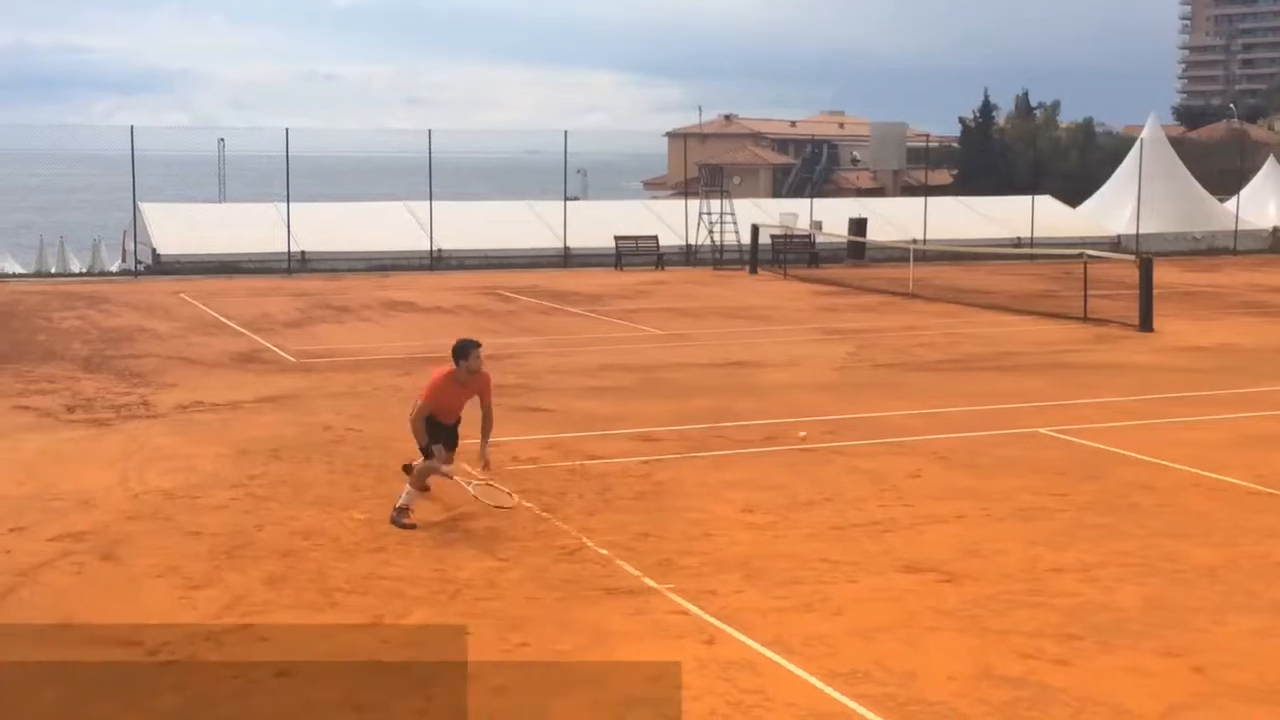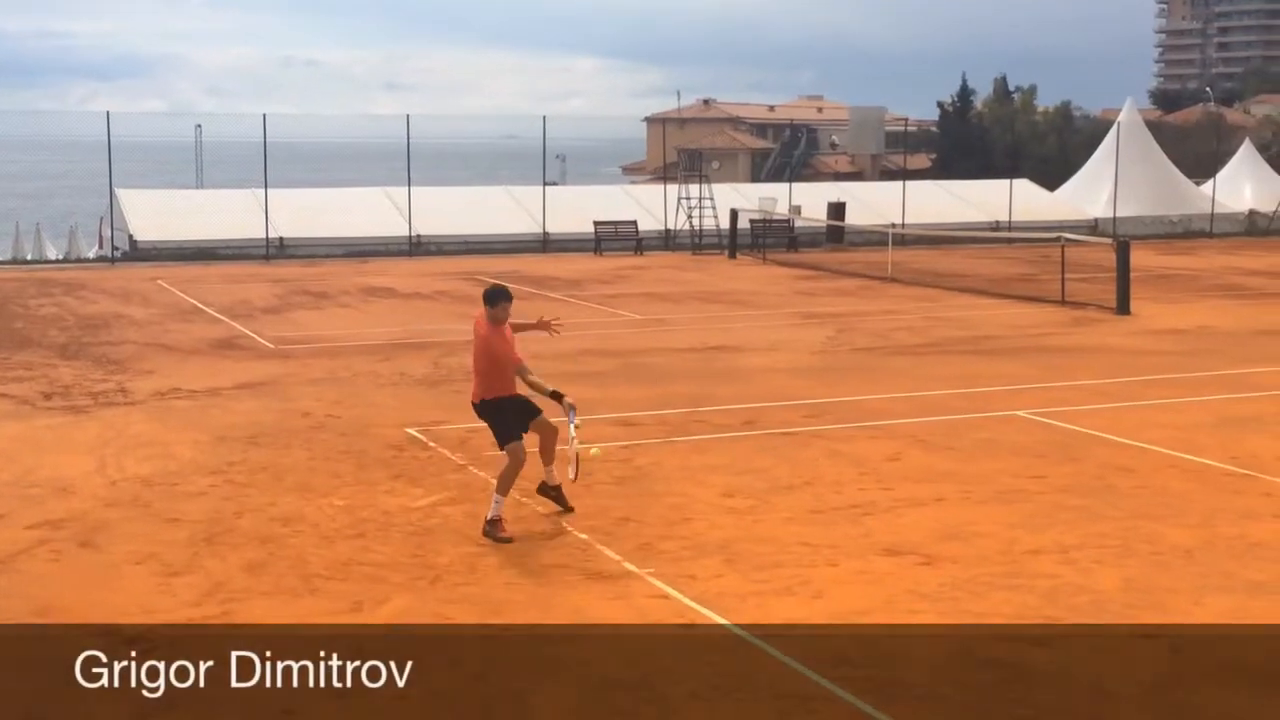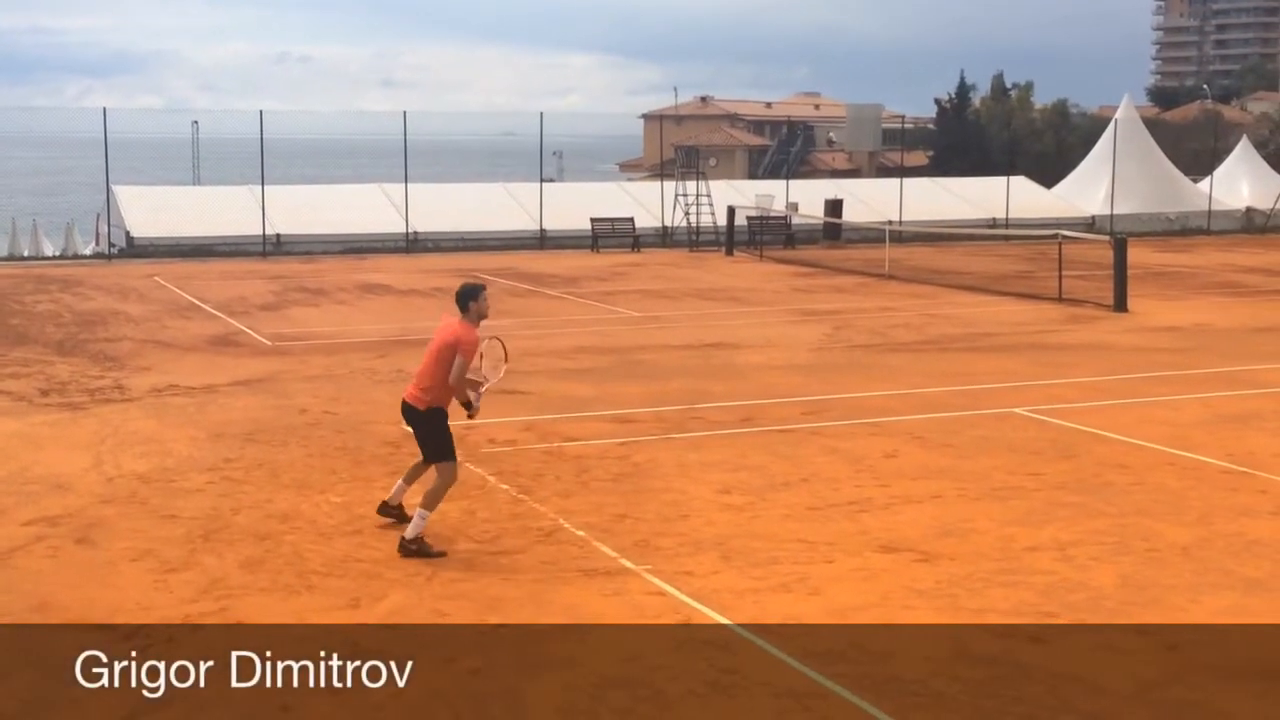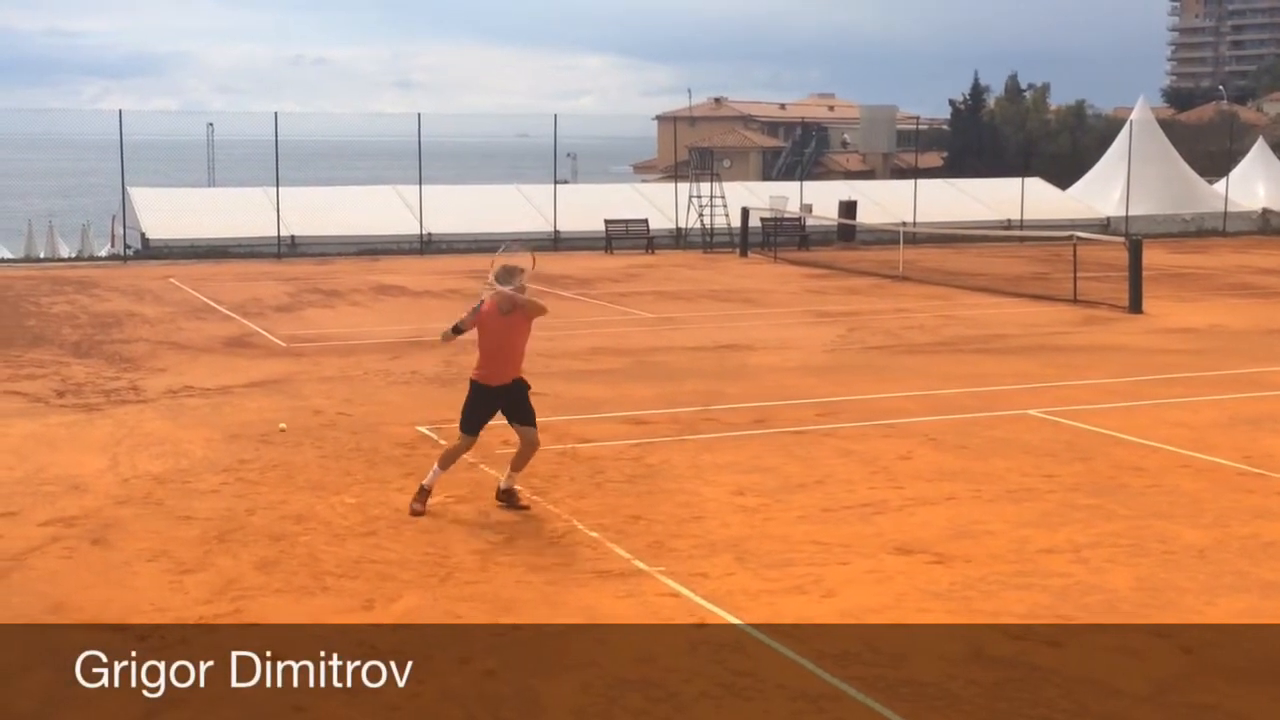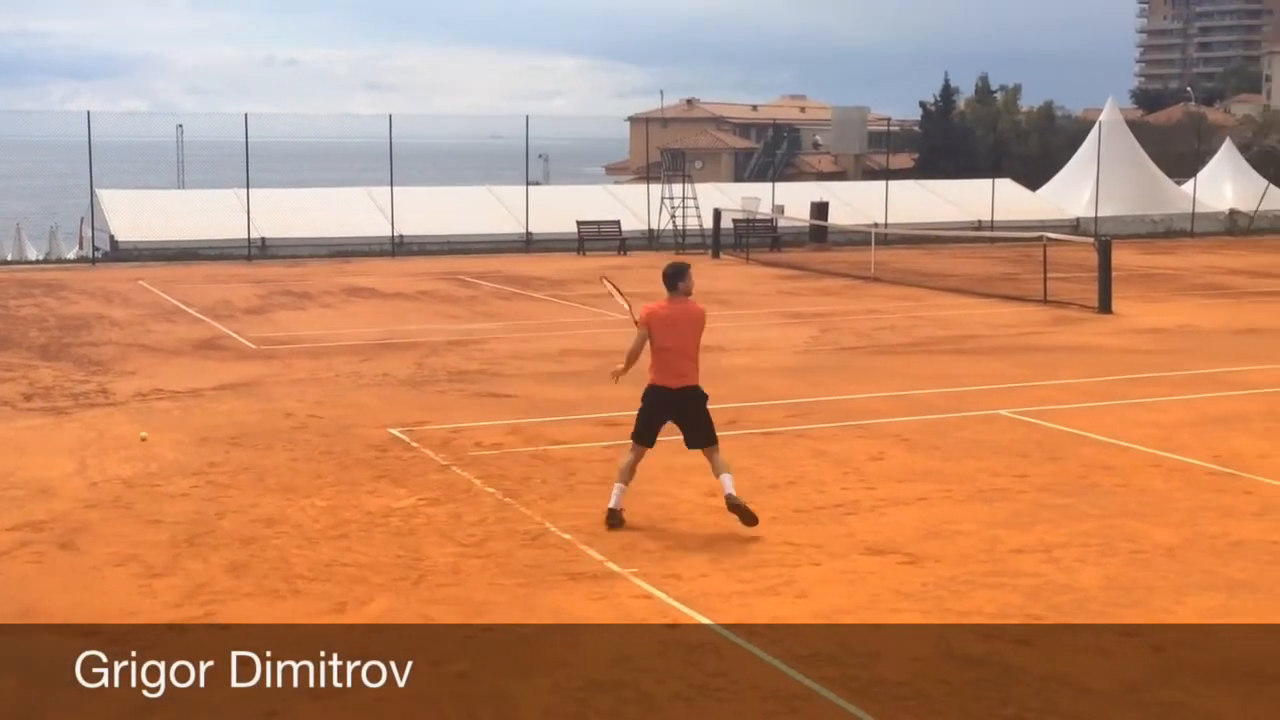
dt=1s
person 1, frame 1
left shoulder: (482, 377)
right shoulder: (440, 381)
left elbow: (487, 411)
right elbow: (416, 420)
left wrist: (484, 447)
right wrist: (429, 452)
left hip: (450, 418)
right hip: (426, 420)
left knee: (447, 460)
right knee: (438, 460)
left ankle: (414, 469)
right ankle: (401, 508)
person 1, frame 2
left shoulder: (489, 318)
right shoulder: (494, 343)
left elbow: (507, 326)
right elbow: (527, 378)
left wrist: (535, 326)
right wrist: (559, 398)
left hip: (505, 394)
right hip: (489, 401)
left knee: (549, 431)
right knee: (517, 457)
left ankle: (550, 484)
right ankle: (493, 519)
person 1, frame 3
left shoulder: (451, 325)
right shoulder: (469, 337)
right elbow: (454, 382)
left wrist: (469, 383)
right wrist: (469, 404)
left hip: (413, 402)
right hip: (427, 408)
left knee: (433, 457)
right knee: (447, 474)
left ankle: (392, 503)
right ankle: (412, 538)
person 1, frame 4
left shoulder: (525, 309)
right shoulder: (482, 311)
left elbow: (542, 308)
right elbow: (445, 338)
left wrist: (509, 295)
right wrist: (461, 325)
left hip: (513, 384)
right hip: (482, 384)
left knee: (531, 442)
right knee: (464, 444)
left ankle: (506, 489)
right ankle: (425, 488)
person 1, frame 5
left shoulder: (651, 312)
right shoulder: (699, 313)
left elbow: (635, 350)
left wrist: (623, 368)
left hip: (657, 392)
right hip: (689, 393)
left knee: (636, 452)
right knee: (713, 453)
left ankle: (614, 509)
right ankle: (732, 498)
